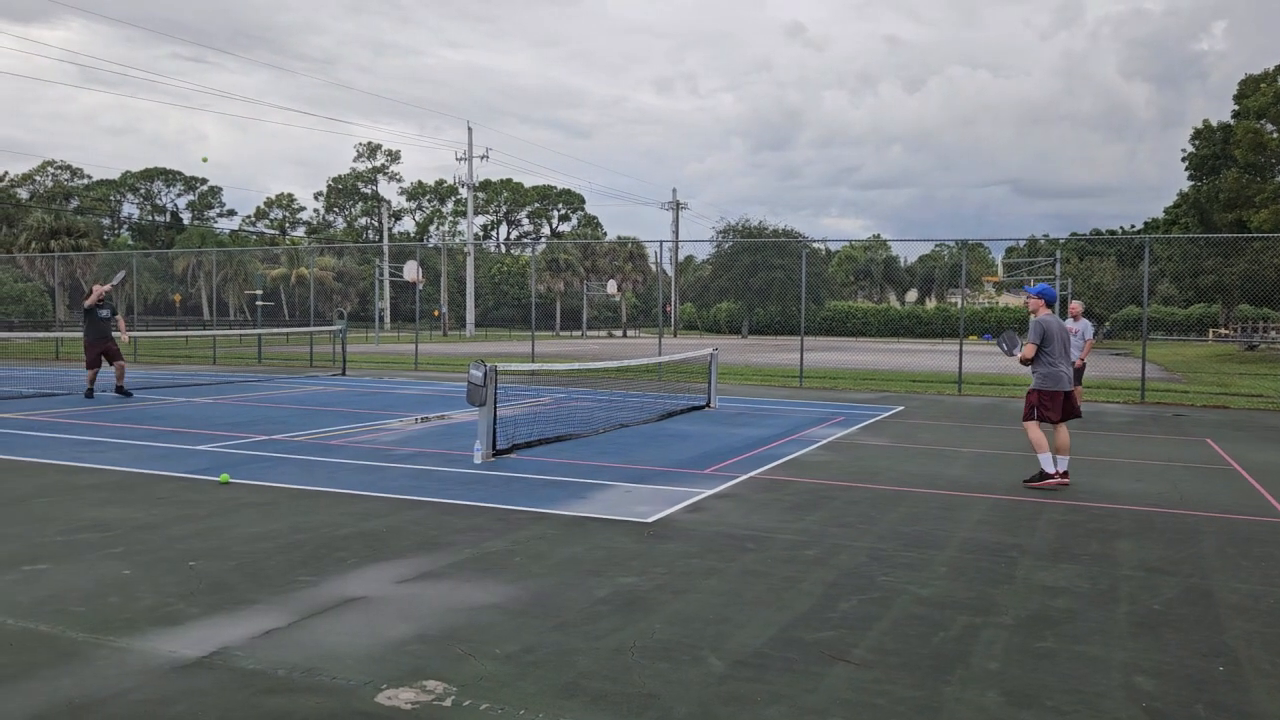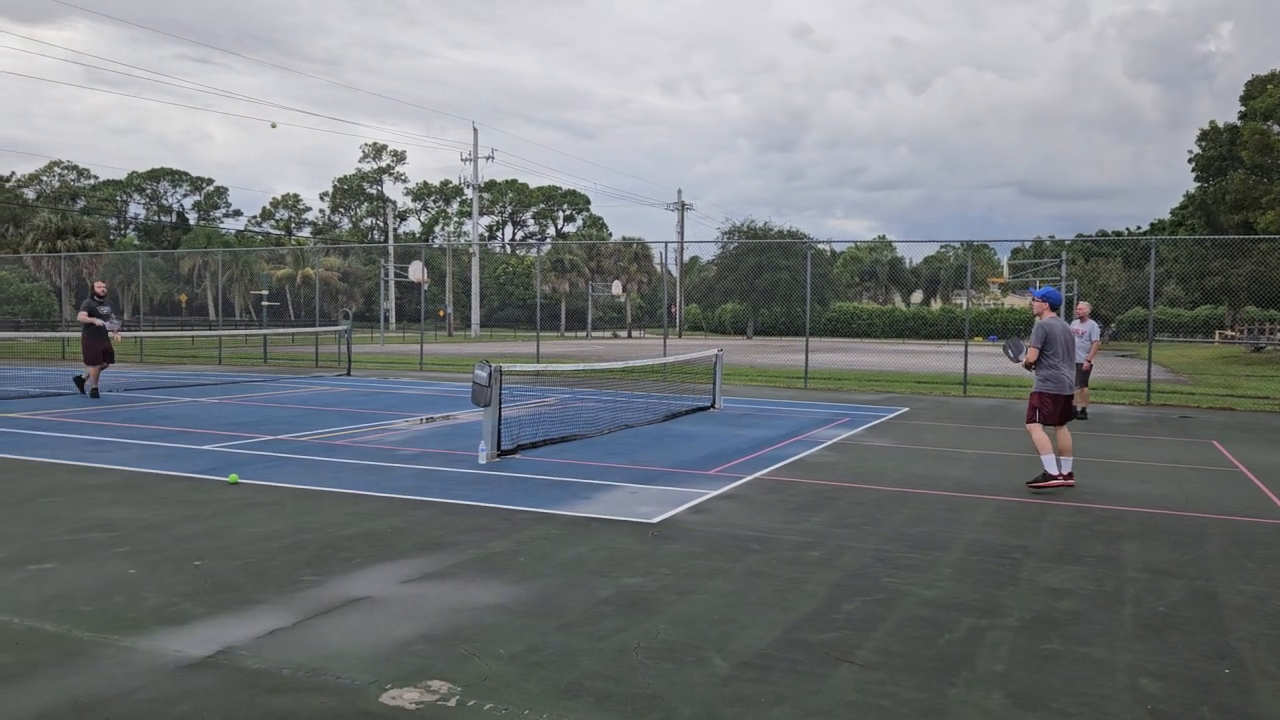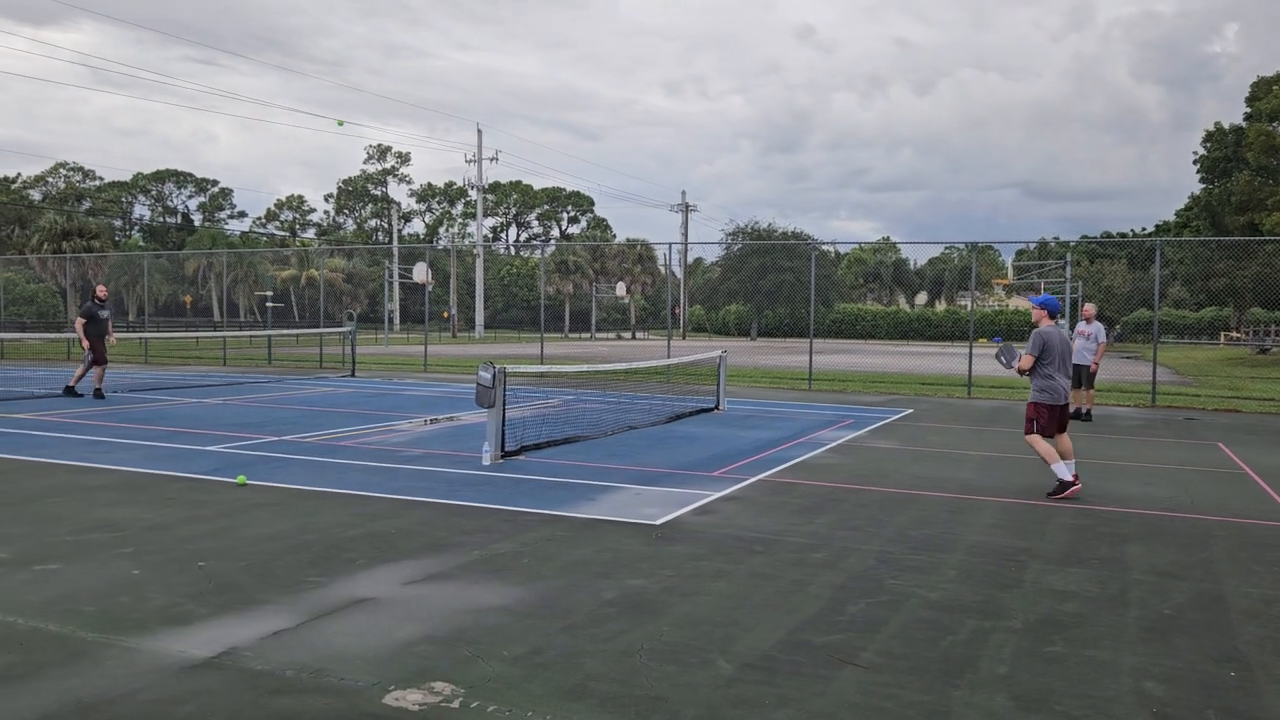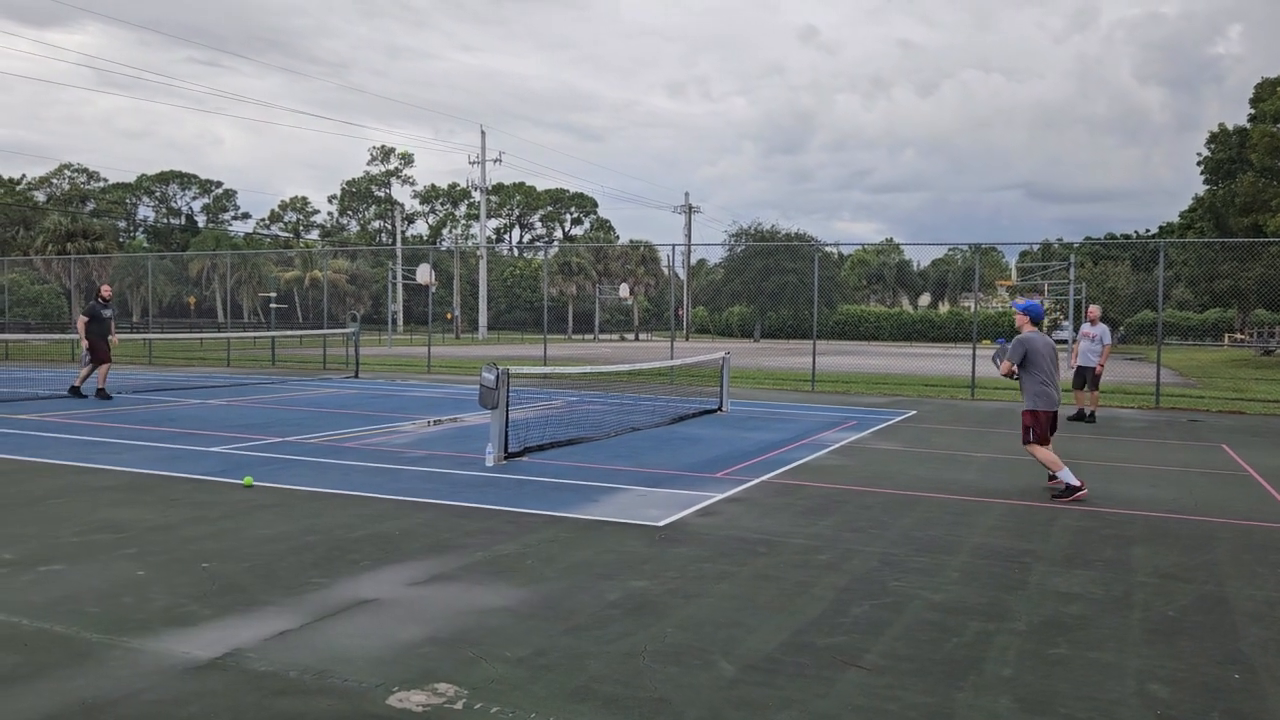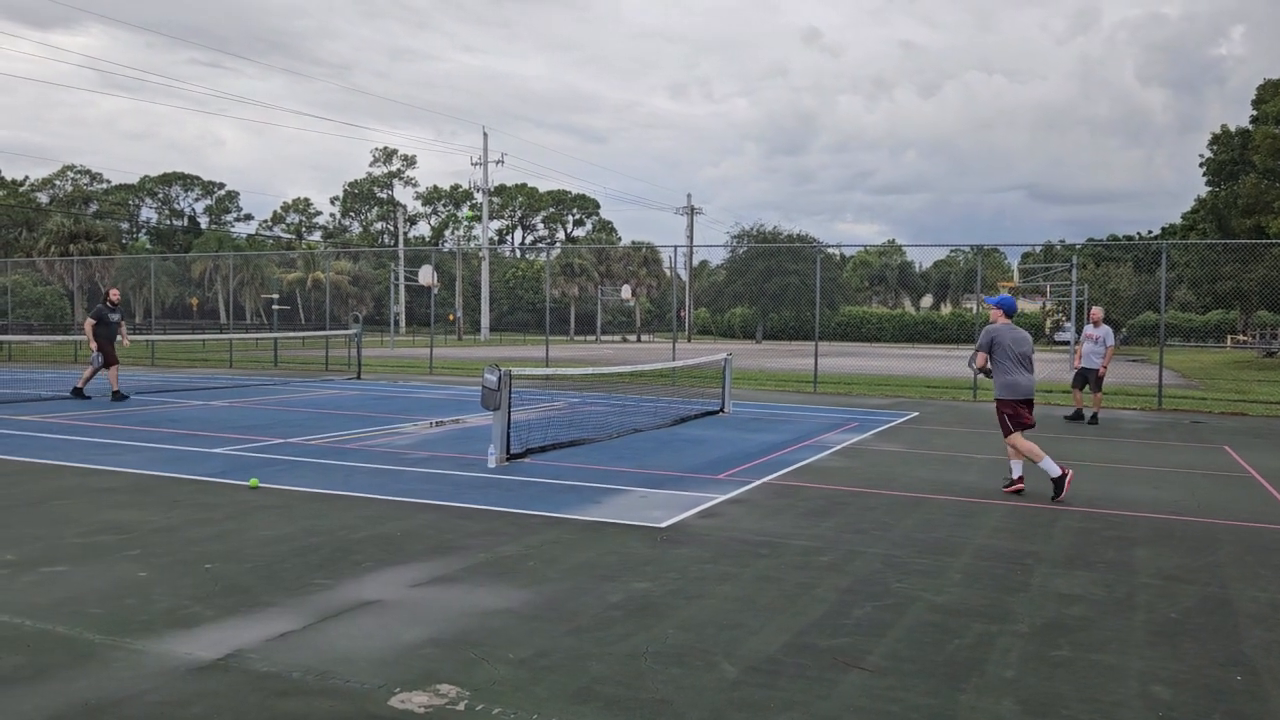
dt=0.2s
person 1, frame 1
left shoulder: (1039, 322)
right shoulder: (1060, 323)
left elbow: (1028, 354)
left wrist: (1021, 358)
right wrist: (1028, 358)
left hip: (1046, 382)
right hip: (1065, 381)
left knee: (1031, 424)
right knee: (1059, 425)
left ankle: (1048, 471)
right ankle: (1062, 472)
person 1, frame 2
left shoulder: (1042, 326)
right shoulder: (1066, 326)
left elbow: (1031, 358)
left wrist: (1026, 363)
right wrist: (1037, 363)
left hip: (1048, 385)
right hip: (1066, 384)
left knee: (1034, 426)
right knee: (1061, 427)
left ankle: (1052, 473)
right ankle: (1067, 473)
person 1, frame 3
left shoulder: (1040, 334)
right shoulder: (1063, 335)
left elbow: (1026, 365)
left wrist: (1019, 368)
right wrist: (1033, 370)
left hip: (1044, 395)
right hip: (1062, 393)
left knee: (1034, 437)
right knee: (1060, 433)
left ankle: (1068, 480)
right ankle: (1071, 475)
person 1, frame 4
left shoulder: (1022, 340)
right shoulder: (1048, 341)
left elbow: (1004, 370)
left wrist: (1012, 371)
left hip: (1037, 401)
right hip: (1052, 398)
left knee: (1034, 446)
right knee: (1042, 440)
left ankle: (1075, 485)
right ankle: (1057, 474)
person 1, frame 5
left shoulder: (990, 331)
right shoulder: (1025, 335)
left elbow: (979, 363)
left wrist: (990, 370)
left hip: (1008, 392)
right hip: (1027, 390)
left knee: (1014, 439)
right knee: (1012, 435)
left ankle: (1058, 474)
right ankle: (1017, 478)
